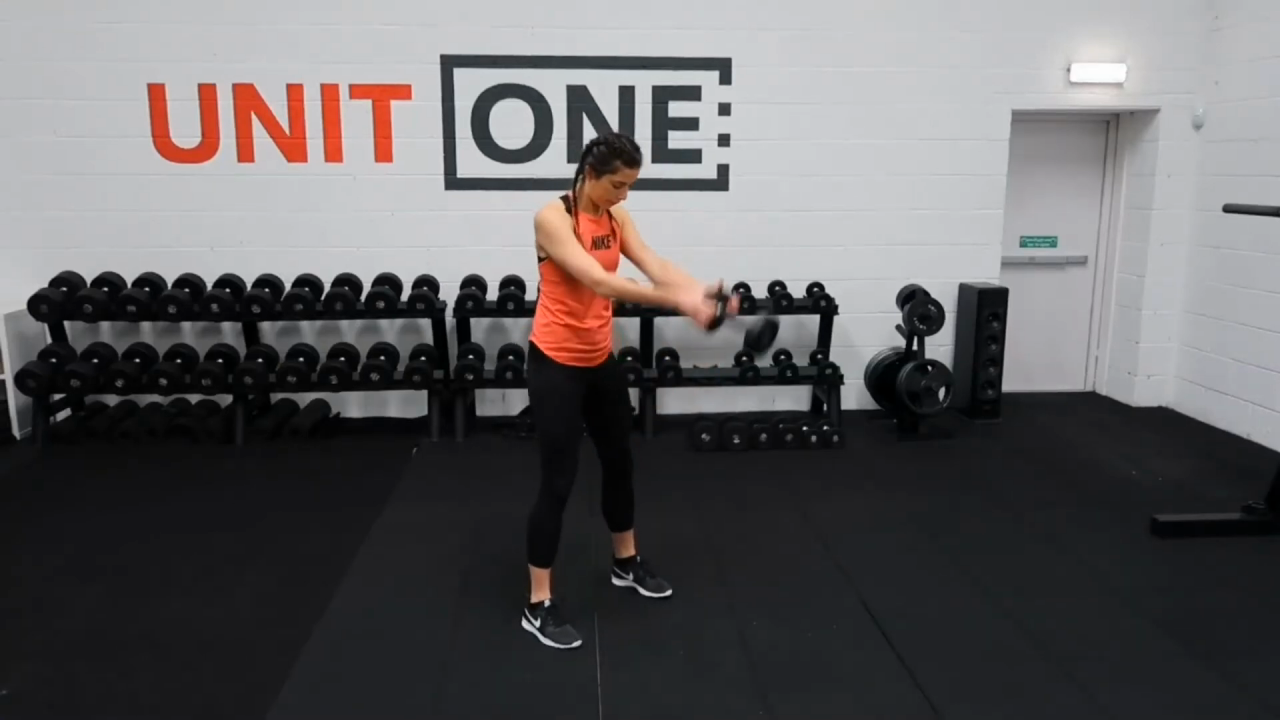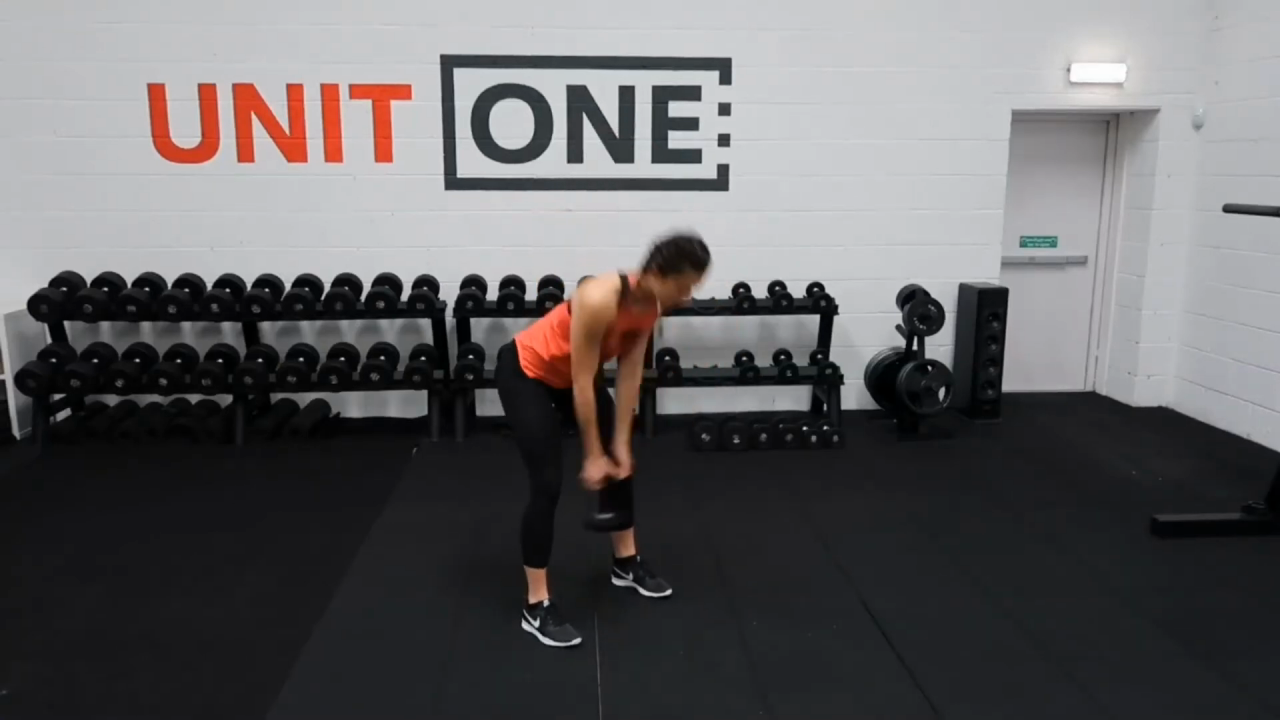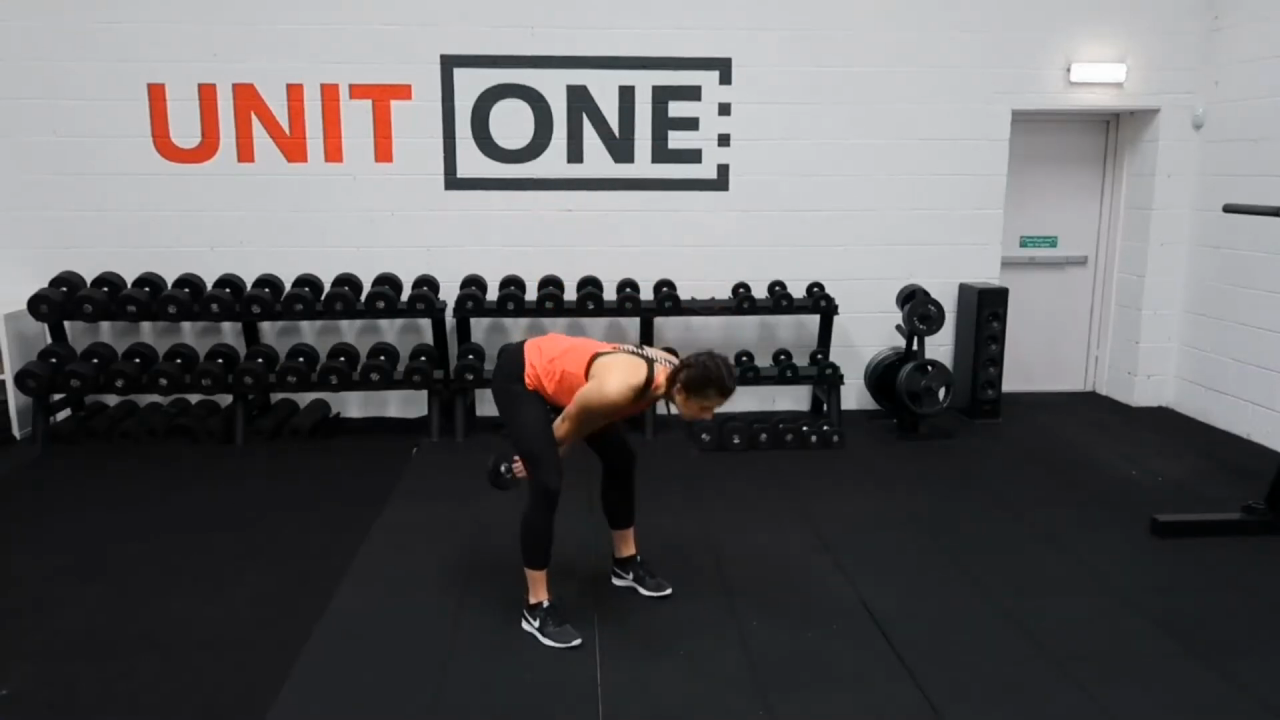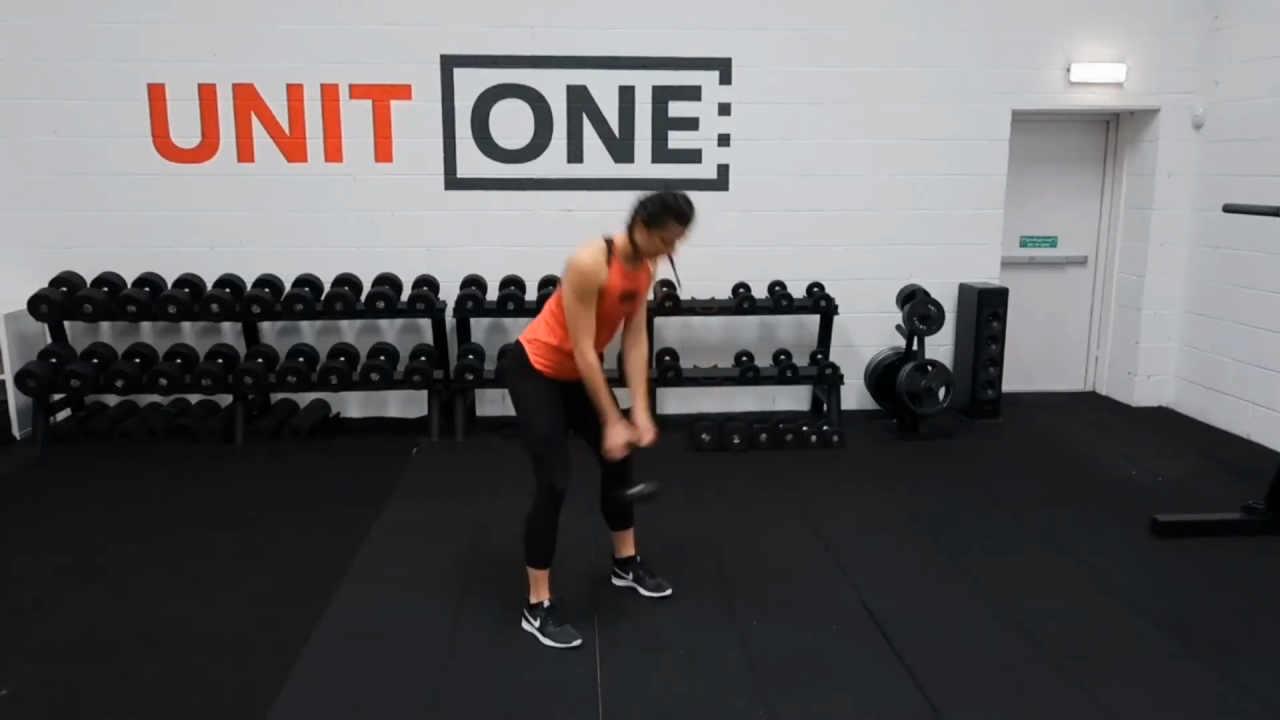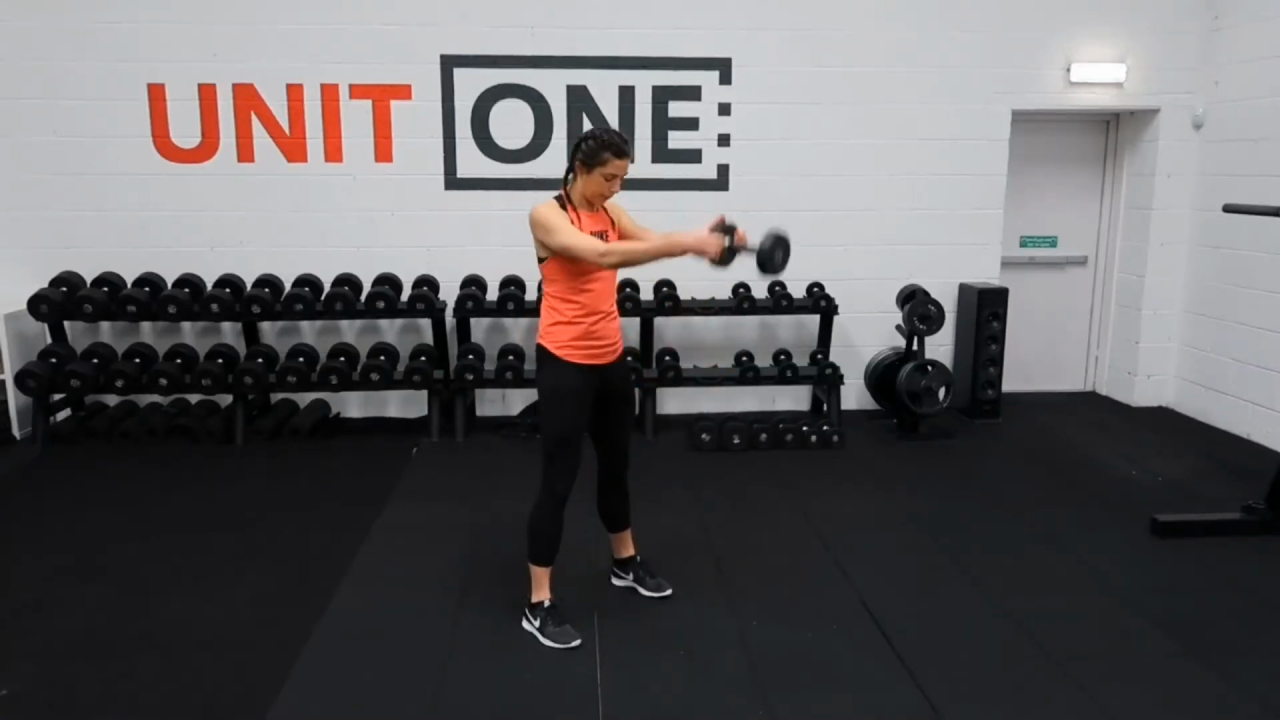
dt=0.3s
person 1, frame 1
left shoulder: (616, 217)
right shoulder: (552, 218)
left elbow: (654, 266)
right elbow: (598, 281)
left wrist: (700, 290)
right wrist: (679, 301)
left hip: (601, 361)
right hip: (556, 364)
left knee: (619, 463)
right knee: (558, 482)
left ankle: (626, 562)
right ankle: (538, 606)
person 1, frame 2
left shoulder: (651, 302)
right shoulder: (601, 301)
left elbow: (630, 374)
right elbow: (581, 383)
left wrist: (620, 442)
right wrist: (592, 454)
left hip: (567, 378)
right hip: (527, 373)
left knee: (620, 464)
right knee: (549, 485)
left ankle: (626, 563)
right ankle: (536, 607)
person 1, frame 3
left shoulder: (668, 370)
right shoulder: (618, 387)
left elbow: (597, 417)
right elbow: (568, 423)
left wrist: (548, 453)
right wrist: (543, 455)
left hip: (556, 370)
right hip: (521, 375)
left knee: (620, 458)
right knee: (547, 484)
left ankle: (626, 561)
right ankle: (537, 606)
person 1, frame 4
left shoulder: (645, 266)
right shoulder: (589, 262)
left elbow: (635, 342)
right elbow: (584, 351)
left wrist: (640, 414)
right wrist: (612, 422)
left hip: (580, 373)
right hip: (539, 368)
left knee: (620, 462)
right knee: (554, 483)
left ankle: (626, 562)
right ankle: (537, 606)
person 1, frame 5
left shoulder: (609, 212)
right shoulder: (547, 215)
left elbow: (652, 243)
right elbow: (601, 257)
left wrist: (701, 240)
right wrist: (687, 243)
left hip: (611, 361)
right hip: (565, 364)
left knee: (615, 466)
right knee: (559, 481)
left ankle: (625, 562)
right ankle: (539, 605)
